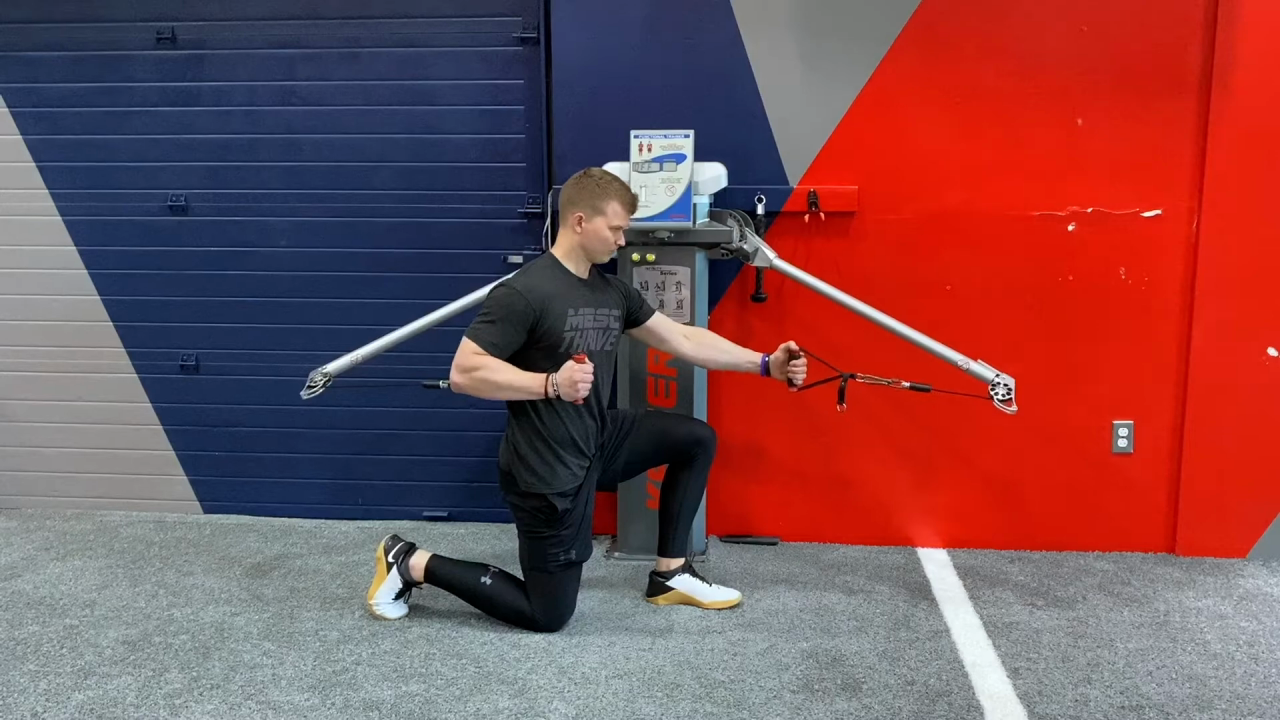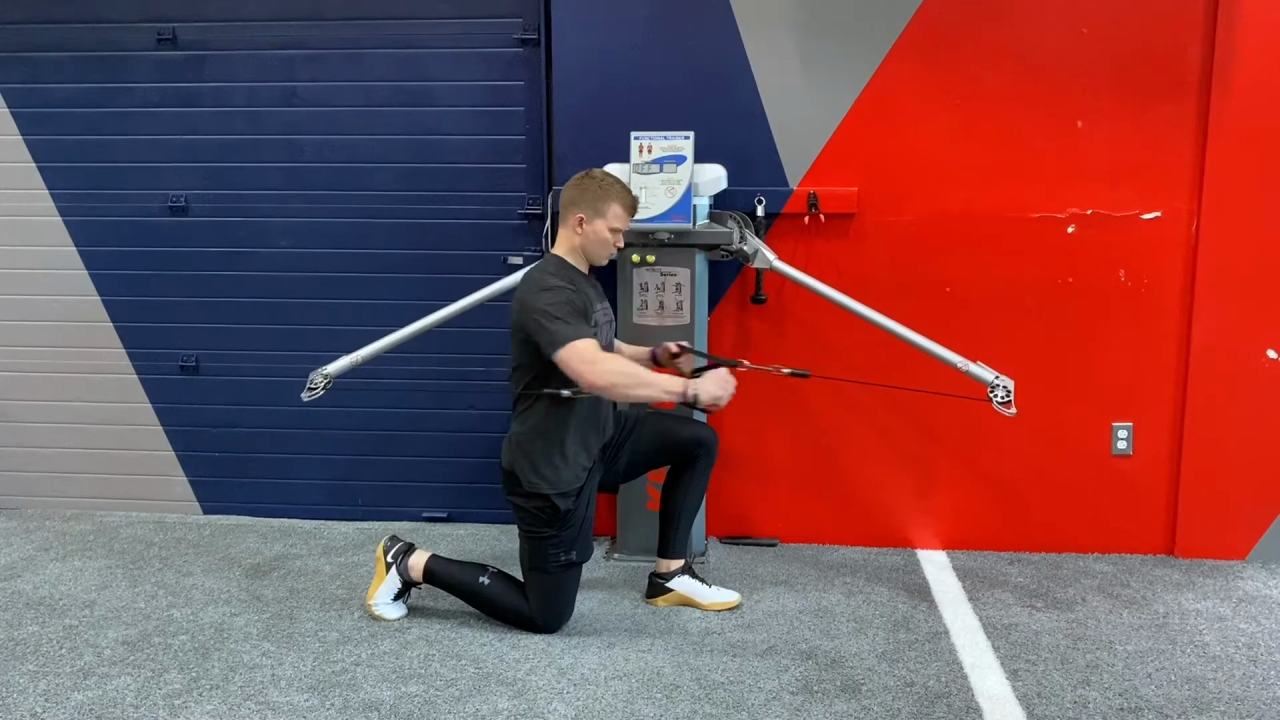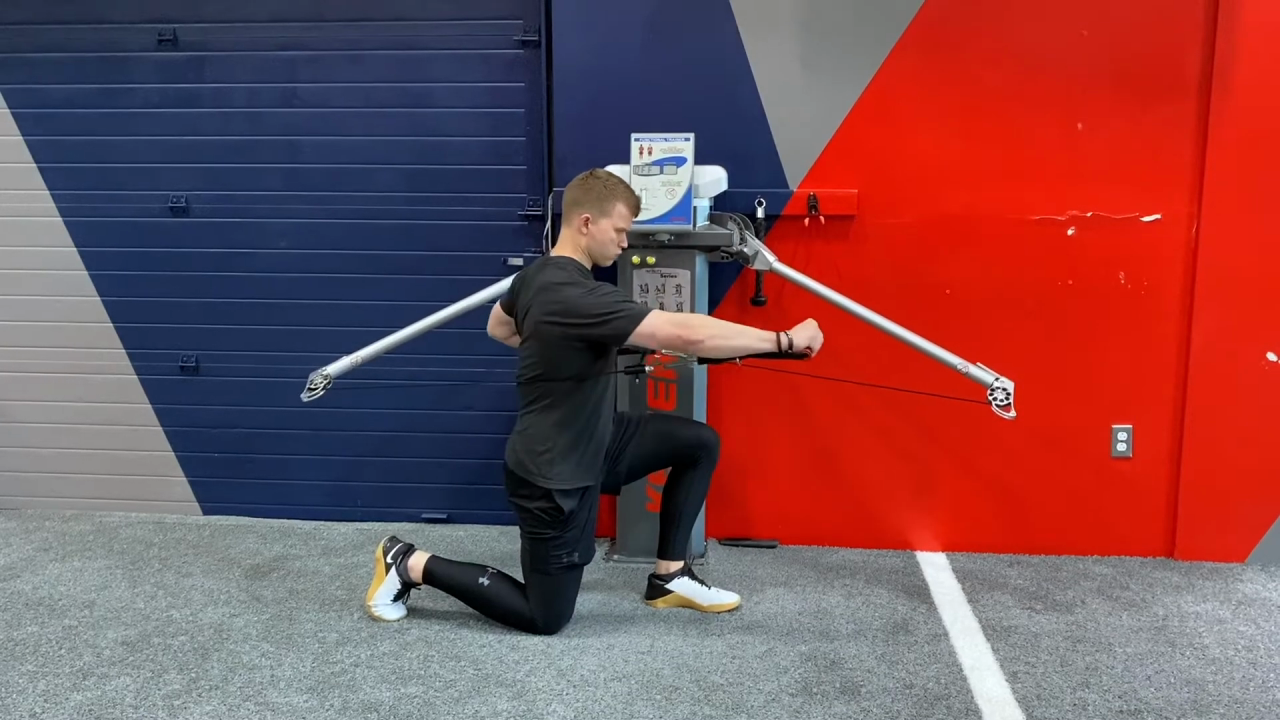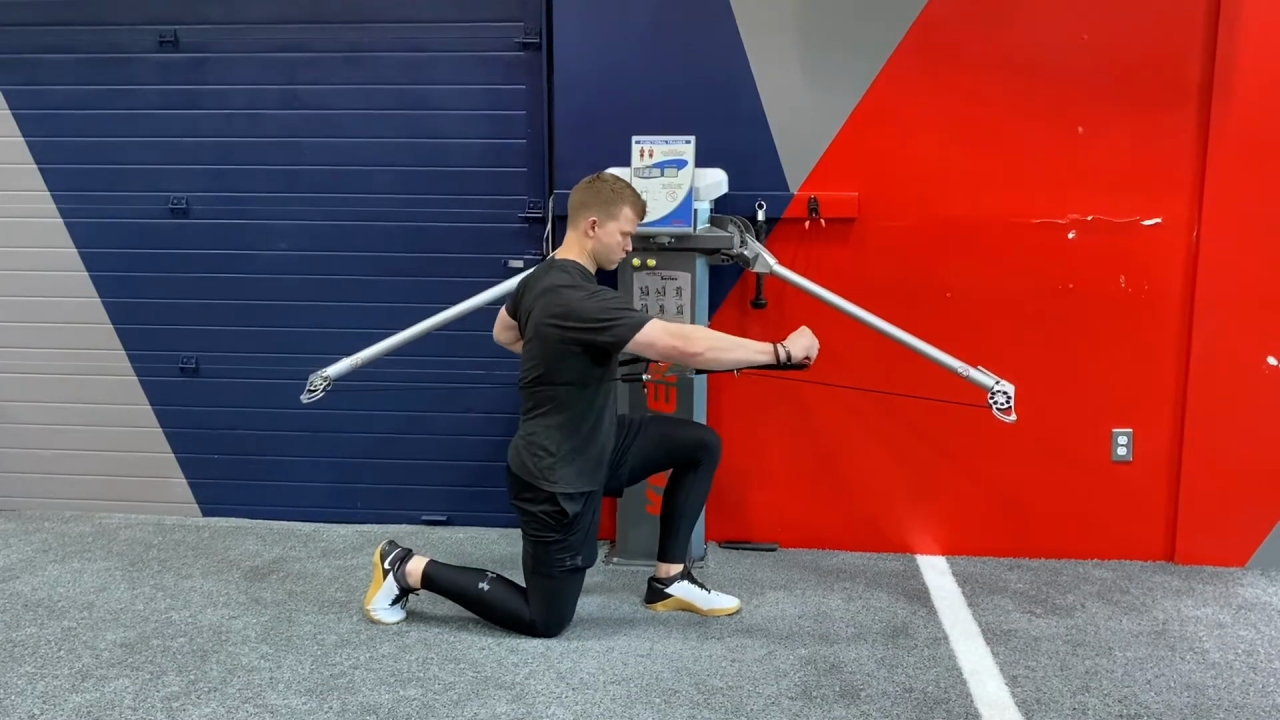
dt=0.4s
person 1, frame 1
left shoulder: (612, 291)
right shoulder: (524, 293)
left elbow: (680, 339)
right elbow: (464, 372)
left wrist: (765, 364)
right wrist: (551, 384)
left hip: (595, 441)
right hip: (546, 470)
left knee: (696, 439)
right knee: (549, 615)
left ankle: (670, 574)
right ankle: (412, 564)
person 1, frame 2
left shoulder: (585, 281)
right shoulder: (546, 291)
right elbow: (594, 372)
left wrist: (653, 356)
right wrist: (692, 390)
left hip: (598, 438)
right hip: (550, 469)
left knee: (698, 441)
right knee: (546, 616)
left ankle: (669, 575)
right ankle: (410, 564)
person 1, frame 3
left shoulder: (539, 275)
right shoulder: (576, 296)
left elbow: (499, 328)
right elbow: (683, 334)
right wrist: (784, 340)
right hip: (552, 473)
left knee: (699, 443)
right knee: (546, 617)
left ankle: (668, 577)
right ankle: (411, 564)
person 1, frame 4
left shoulder: (545, 277)
right shoulder: (578, 301)
left elbow: (504, 332)
right elbow: (682, 345)
right wrist: (781, 351)
right hip: (555, 476)
left knee: (700, 445)
right knee: (546, 620)
left ankle: (668, 580)
right ankle: (410, 570)
